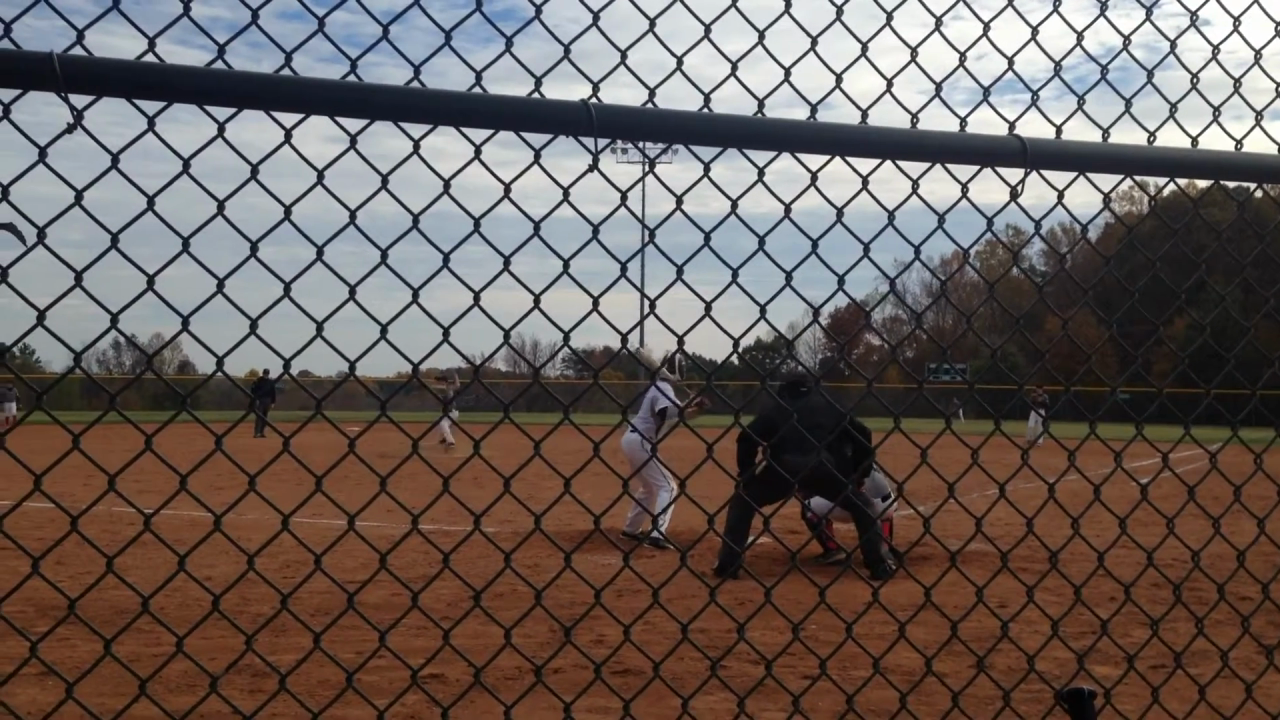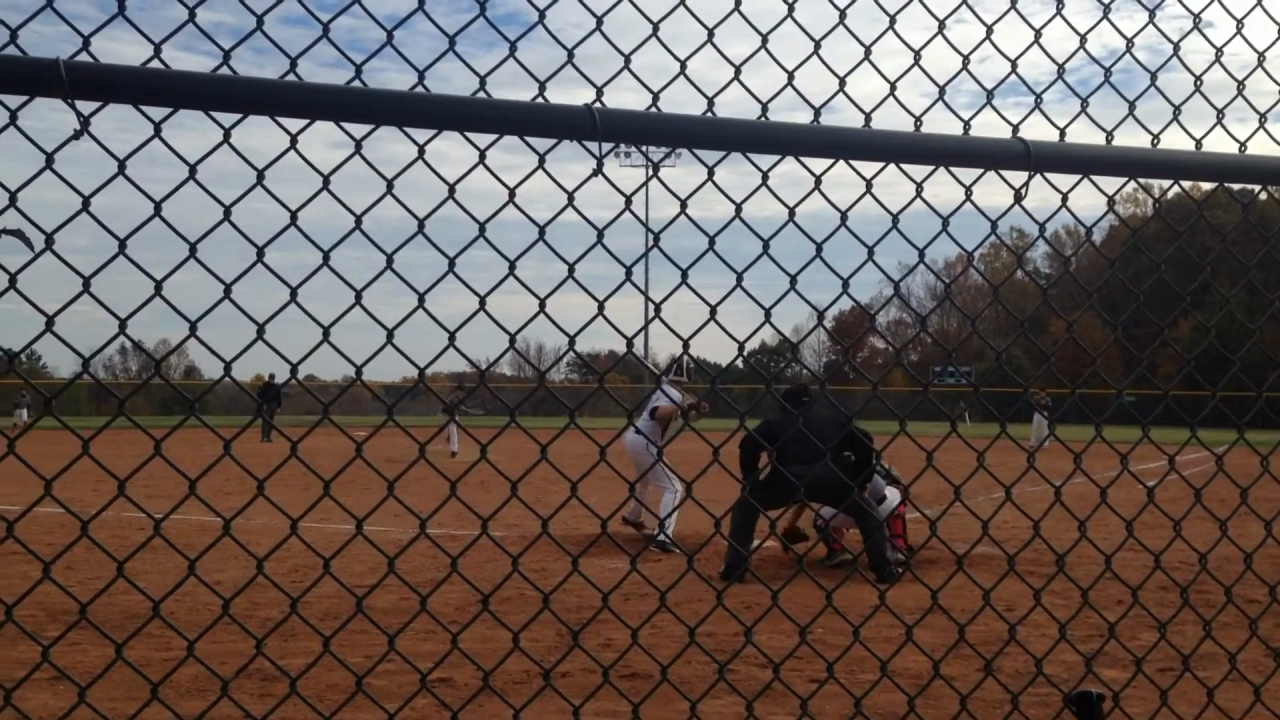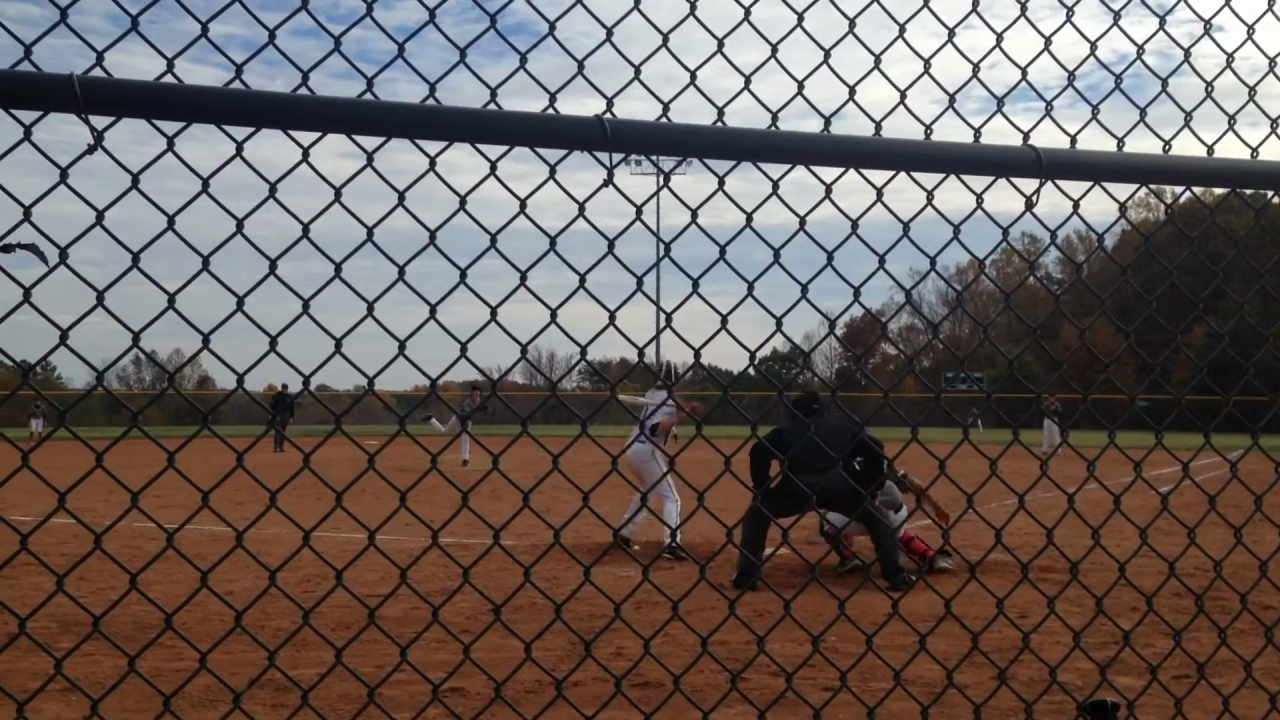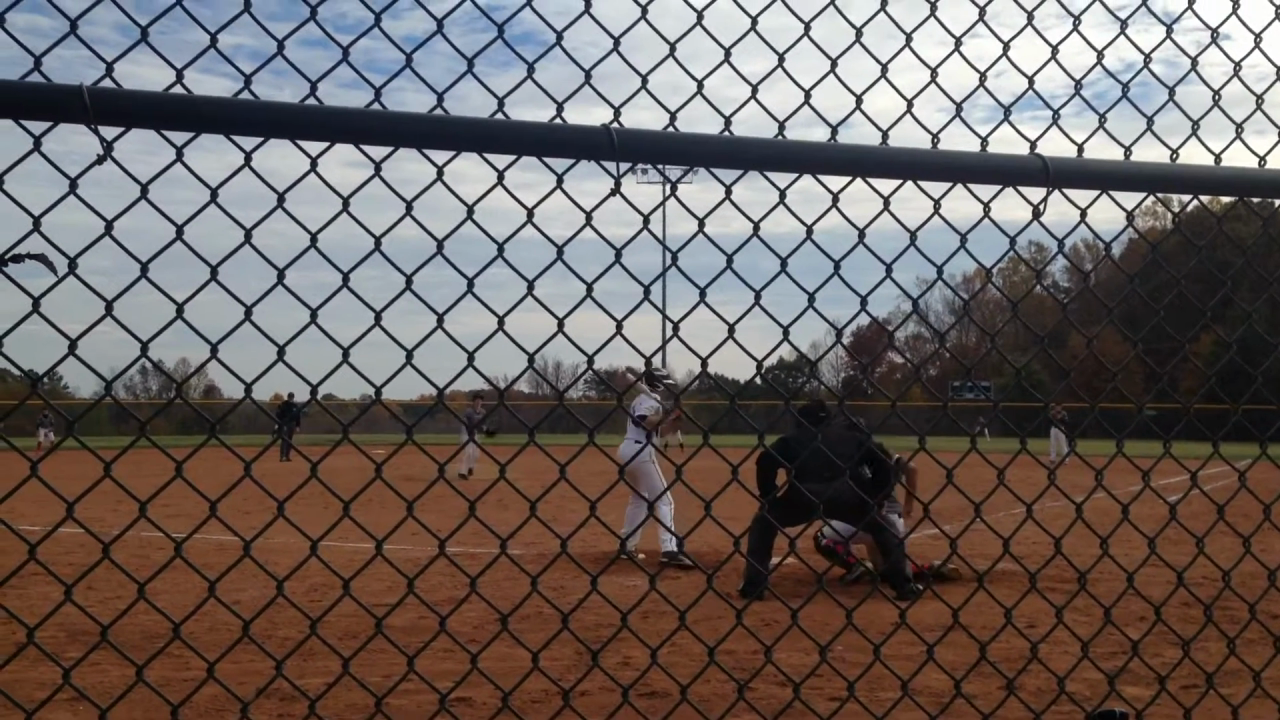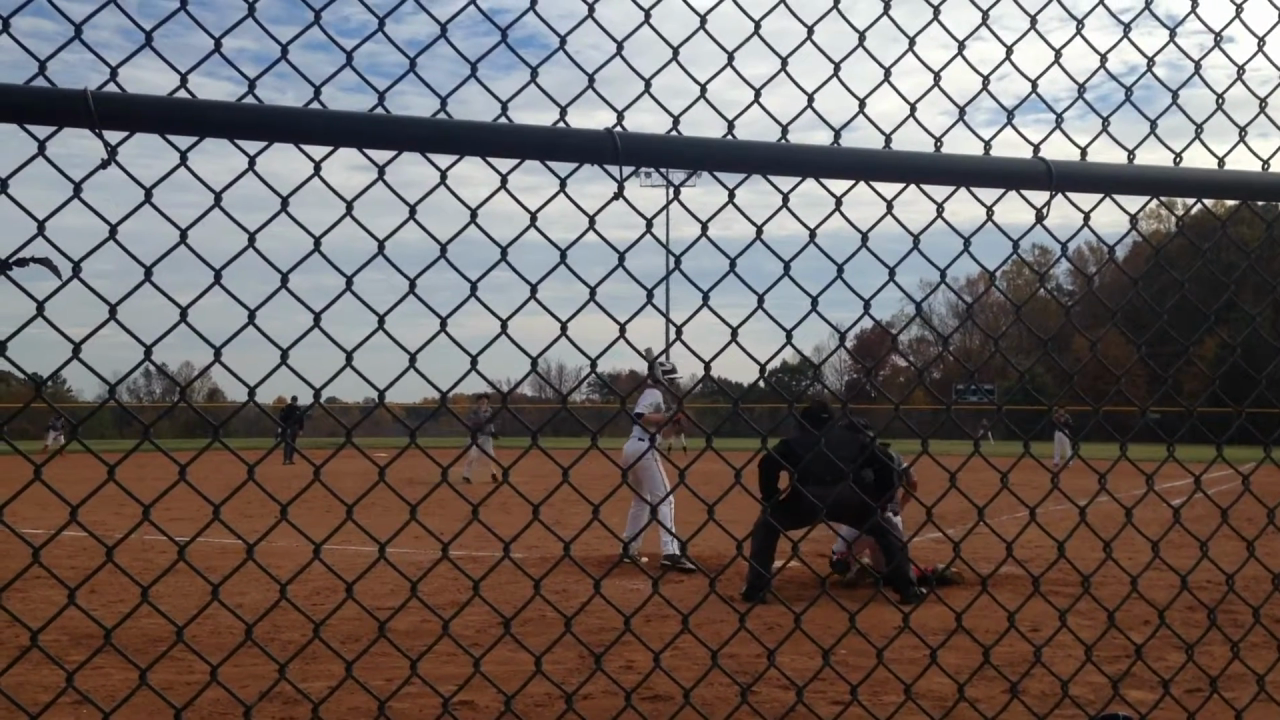
dt=0.3s
person 1, frame 1
left shoulder: (658, 387)
right shoulder: (663, 389)
left elbow: (678, 415)
right elbow: (665, 414)
left wrist: (698, 408)
right wrist: (689, 403)
left hip: (632, 440)
right hip: (640, 442)
left knee: (649, 487)
right knee: (667, 487)
left ankle: (631, 528)
right ankle: (656, 534)
person 1, frame 2
left shoulder: (667, 389)
right shoulder: (671, 392)
left elbow: (681, 418)
right elbow: (655, 413)
left wrist: (697, 411)
right wrist: (683, 406)
left hip: (636, 438)
right hip: (643, 443)
left knee: (647, 480)
right knee: (672, 488)
left ankle: (633, 516)
right ankle: (662, 538)
person 1, frame 3
left shoulder: (652, 395)
right shoulder: (667, 400)
left elbow: (666, 421)
right elbow: (655, 428)
left wrist: (679, 413)
right wrist: (678, 415)
left hip: (635, 448)
right hip: (647, 451)
left knee: (647, 491)
right knee: (670, 497)
left ankle: (623, 535)
right ankle: (672, 544)
person 1, frame 4
left shoulder: (639, 399)
right shoulder: (650, 399)
right elbow: (642, 420)
left wrist: (668, 418)
right wrist: (667, 417)
left hip: (626, 450)
right hip: (640, 452)
left knee: (638, 499)
right knee: (663, 501)
left ankle: (627, 547)
right ankle: (669, 550)
person 1, frame 5
left shoulder: (649, 394)
right shoulder: (654, 394)
right elbow: (639, 417)
left wrist: (671, 421)
right wrist: (667, 417)
left hip: (632, 448)
right hip: (644, 449)
left knee: (640, 501)
right knee: (664, 500)
left ankle: (629, 550)
right ankle: (671, 553)
person 2, frame 1
left shoulder: (773, 411)
right shoulder: (830, 408)
left elbow: (747, 439)
right elbow: (862, 434)
left wrist: (746, 476)
right wrist: (859, 476)
left hip: (785, 468)
right hip: (826, 468)
left knee: (742, 501)
right knee: (862, 507)
left ankle: (728, 564)
right ankle: (880, 565)
person 2, frame 2
left shoulder: (775, 422)
right shoulder: (833, 418)
left elbow: (749, 443)
right elbow: (864, 442)
left wrist: (750, 480)
right wrist: (860, 482)
left hip: (787, 478)
right hip: (829, 478)
left knee: (746, 505)
right knee: (864, 511)
left ankle: (734, 567)
right ankle: (884, 568)
person 2, frame 3
left shoulder: (785, 431)
right shoulder: (842, 426)
left elbow: (759, 452)
right elbow: (874, 451)
left wrist: (761, 489)
right wrist: (871, 490)
left hip: (797, 487)
right hip: (838, 485)
left knee: (756, 514)
right knee: (875, 518)
left ankle: (746, 575)
right ankle: (897, 576)
person 2, frame 4
left shoulder: (792, 439)
right shoulder: (849, 436)
left elbow: (765, 461)
right elbow: (881, 461)
left wrist: (768, 499)
right wrist: (877, 499)
left hip: (804, 496)
right hip: (845, 495)
left knee: (763, 523)
right knee: (881, 527)
left ankle: (752, 585)
right ankle: (903, 586)
person 2, frame 5
left shoulder: (794, 441)
right shoulder: (852, 438)
left elbow: (767, 465)
right elbow: (884, 464)
left wrist: (769, 501)
right wrist: (881, 502)
left hip: (806, 499)
right hip: (848, 498)
left knee: (766, 526)
right knee: (885, 530)
left ankle: (756, 589)
right ankle: (907, 589)
